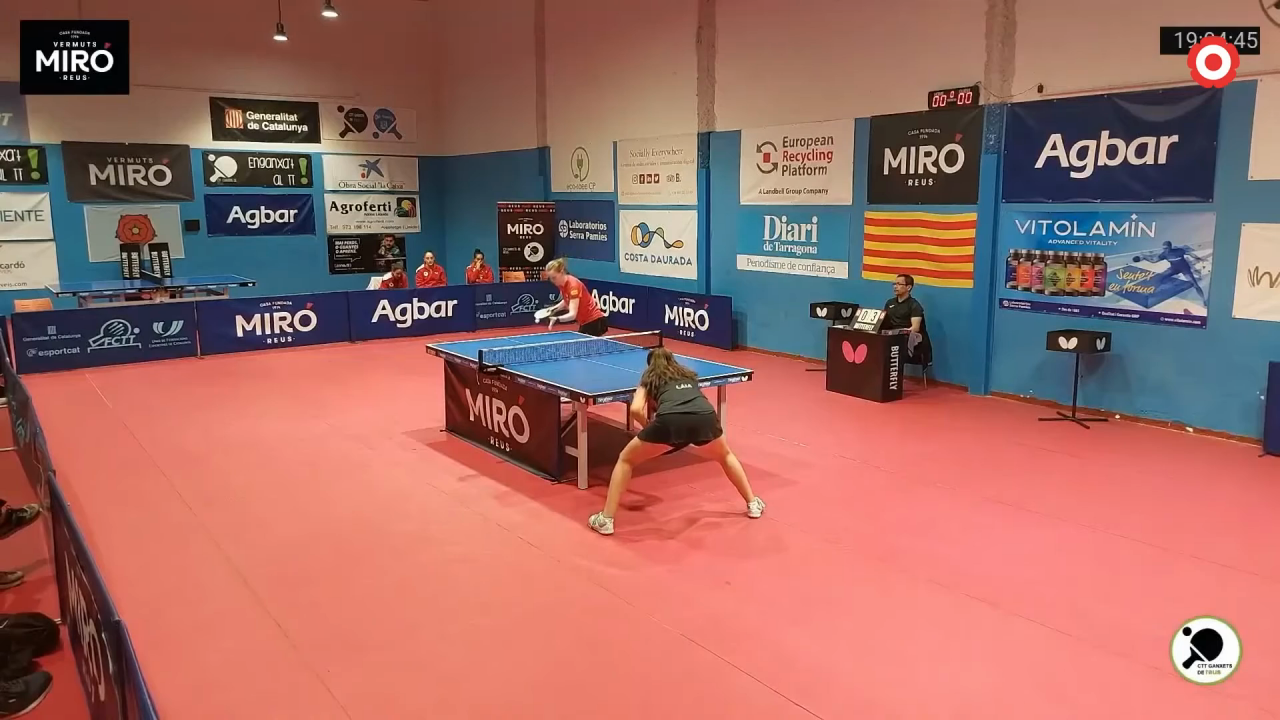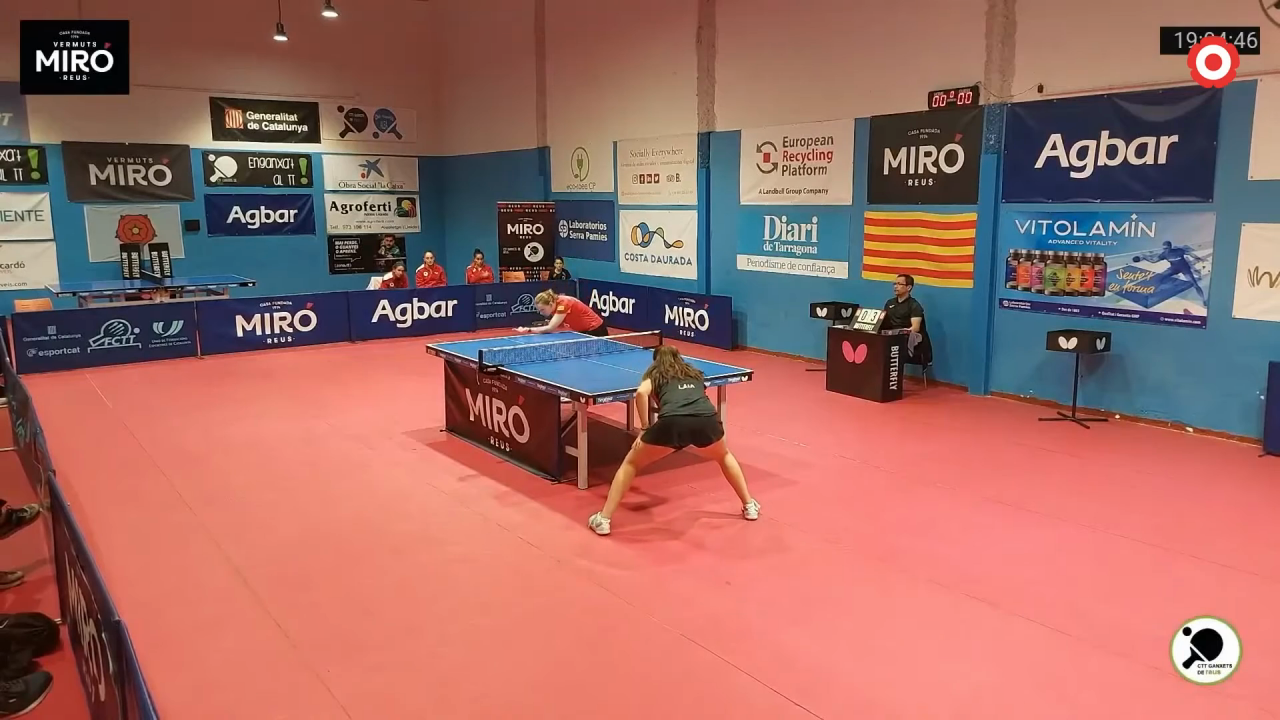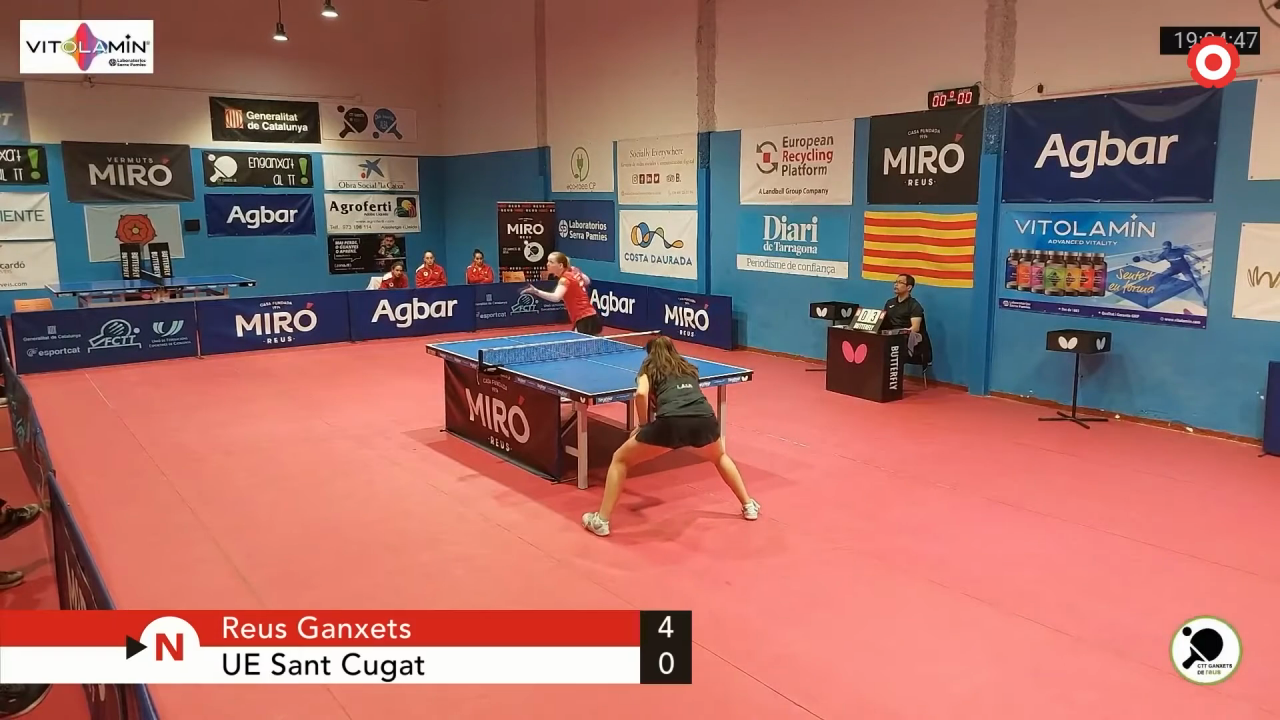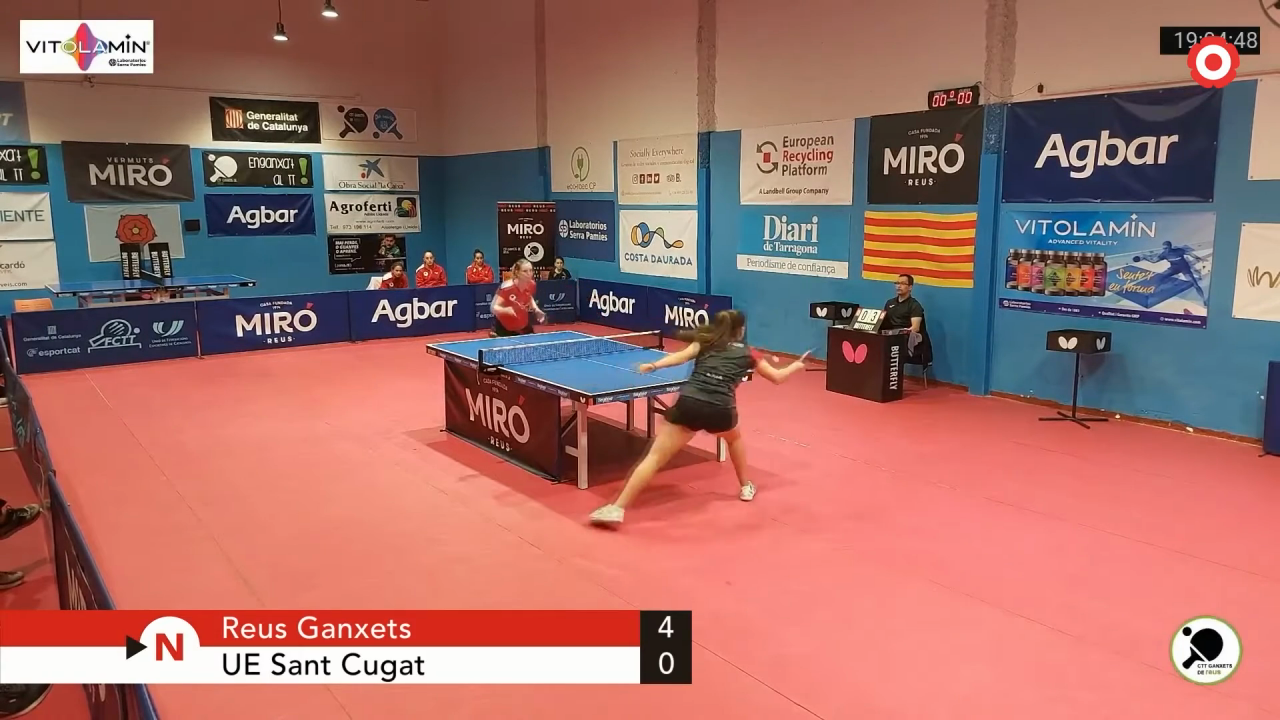
dt=1s
person 1, frame 1
left shoulder: (650, 378)
right shoulder: (688, 375)
left elbow: (635, 409)
left wrist: (647, 425)
left hip: (671, 420)
right hip: (705, 417)
left knee: (625, 460)
right knee: (725, 456)
left ankle: (606, 519)
right ankle: (752, 503)
person 1, frame 2
left shoulder: (654, 374)
right shoulder: (695, 374)
left elbow: (641, 393)
left wrist: (645, 428)
left hip: (673, 422)
right hip: (706, 419)
left knee: (630, 463)
right knee: (724, 456)
left ankle: (604, 519)
right ankle: (749, 505)
person 1, frame 3
left shoulder: (649, 369)
right shoulder: (687, 368)
left elbow: (641, 394)
left wrist: (643, 424)
left hip: (671, 422)
right hip: (705, 418)
left knee: (620, 460)
right knee: (720, 457)
left ankle: (602, 520)
right ankle: (748, 505)
person 1, frame 4
left shoulder: (706, 340)
right shoulder: (748, 353)
left elbow: (680, 357)
right elbow: (776, 377)
left wrist: (652, 366)
right wrist: (796, 365)
left hip: (690, 404)
right hip: (720, 408)
left knee: (654, 459)
right knee: (735, 439)
left ankle: (616, 508)
right ankle: (746, 487)
